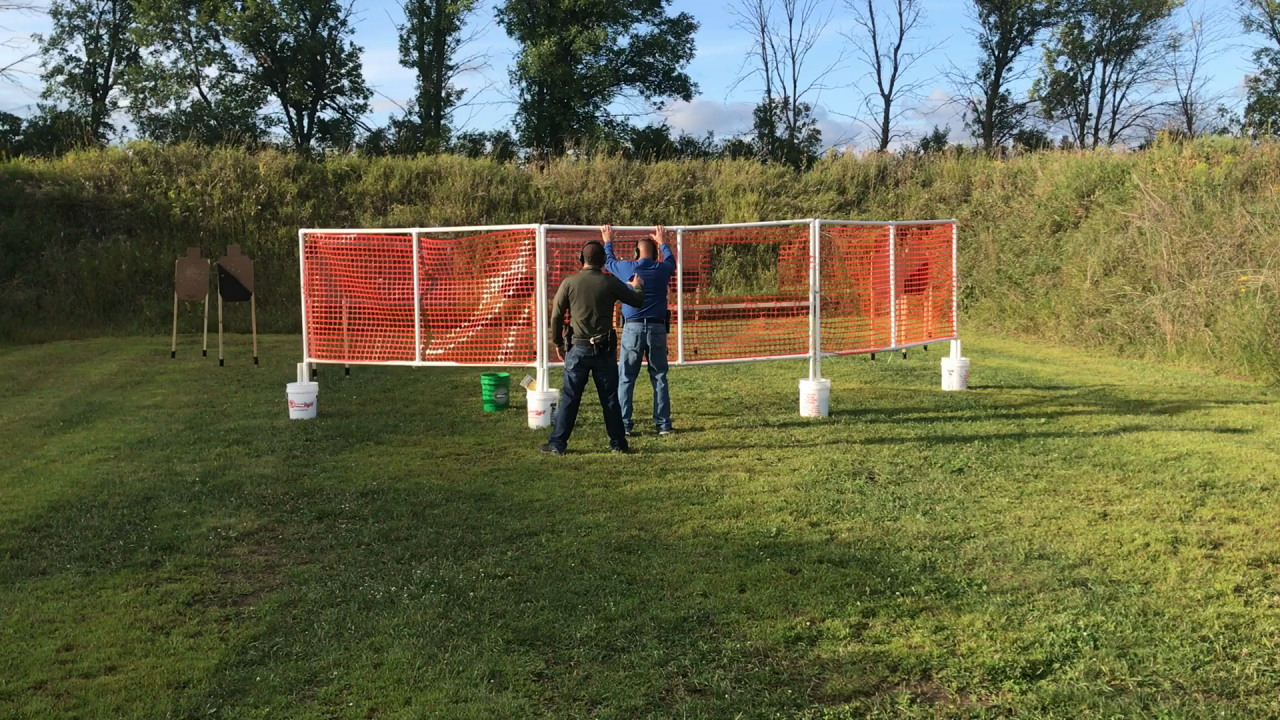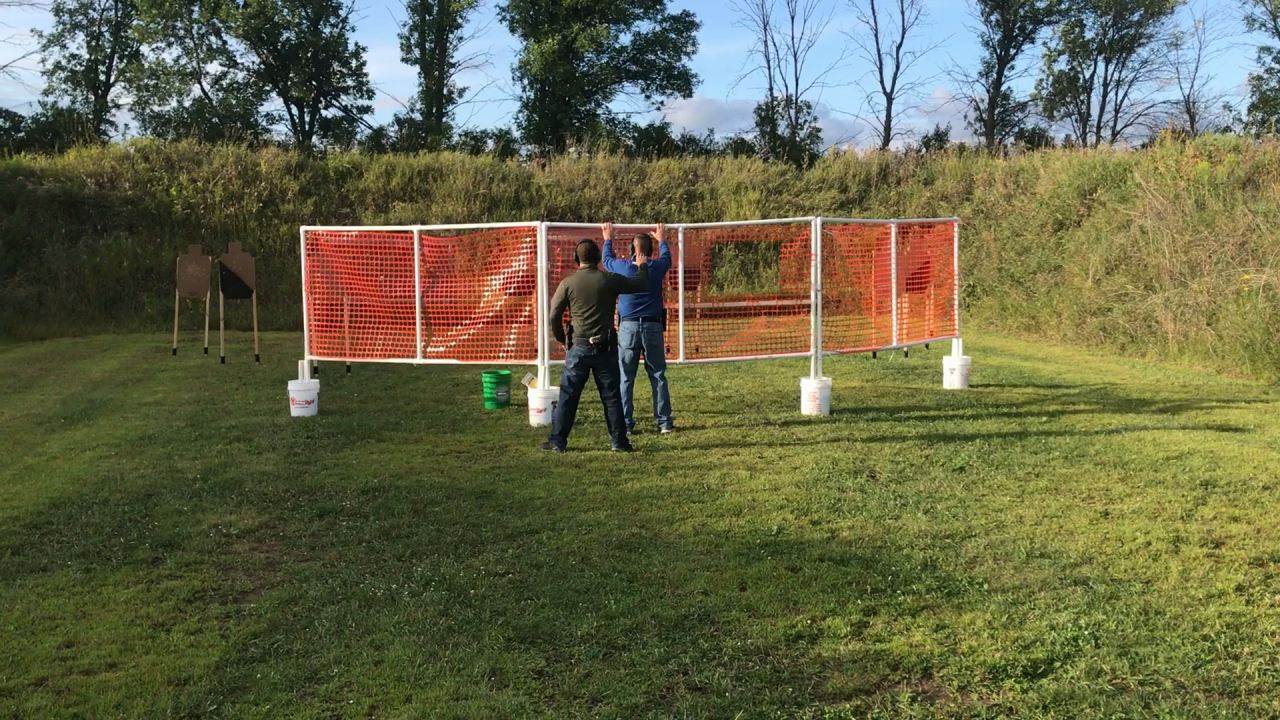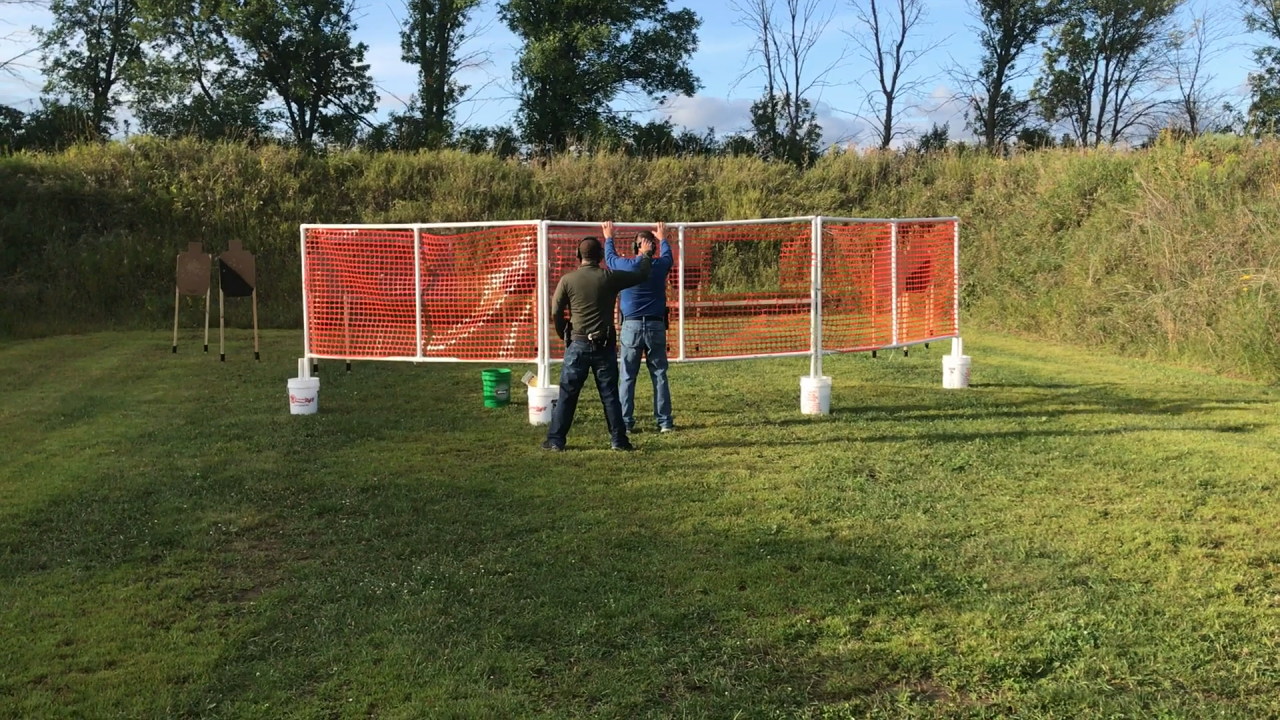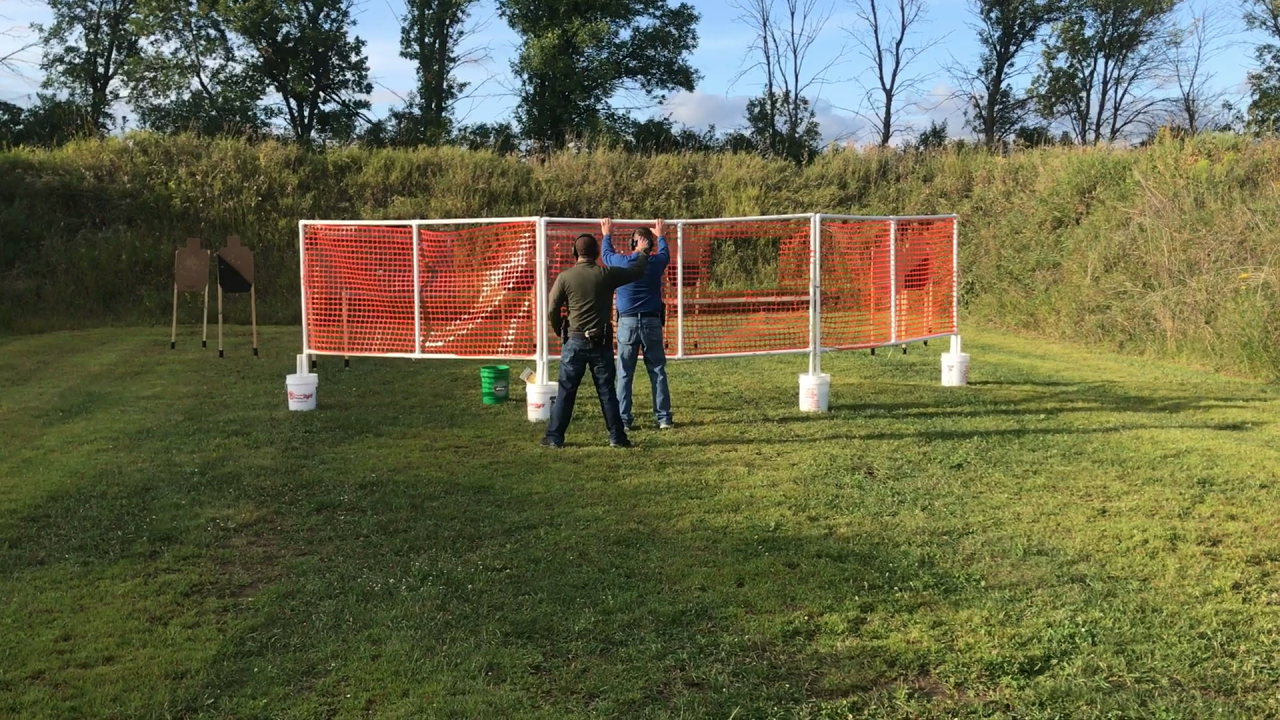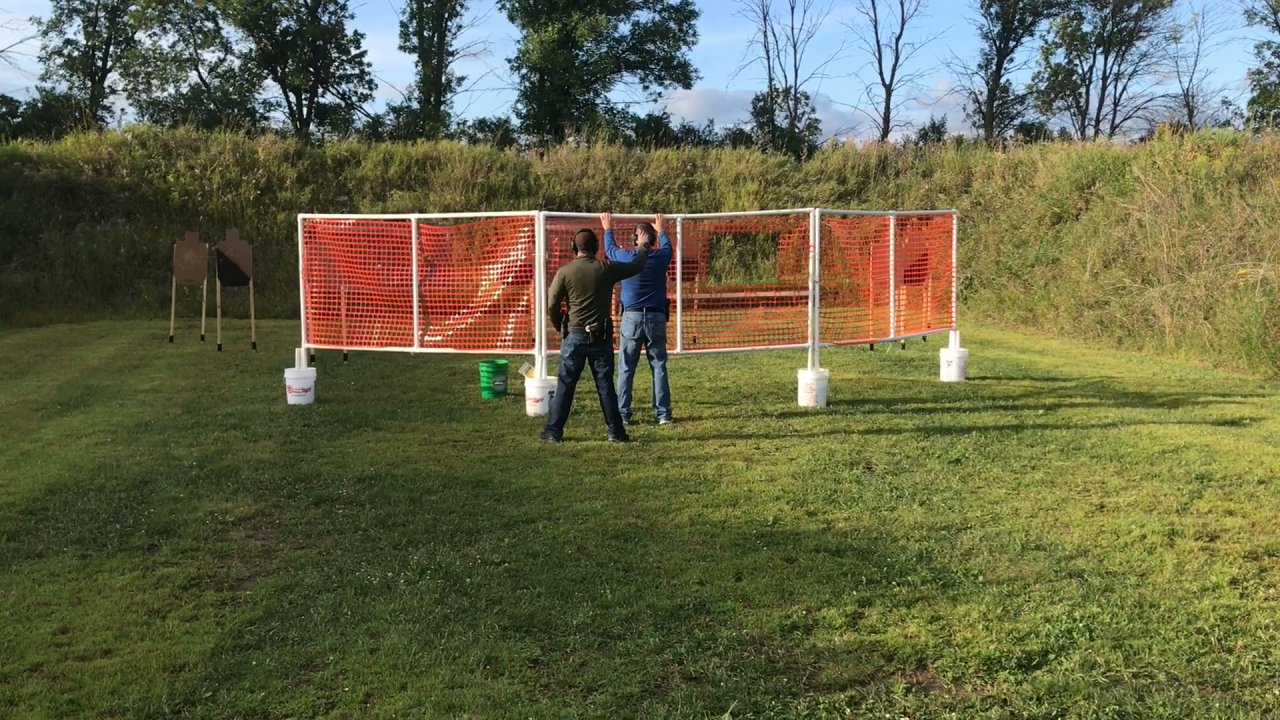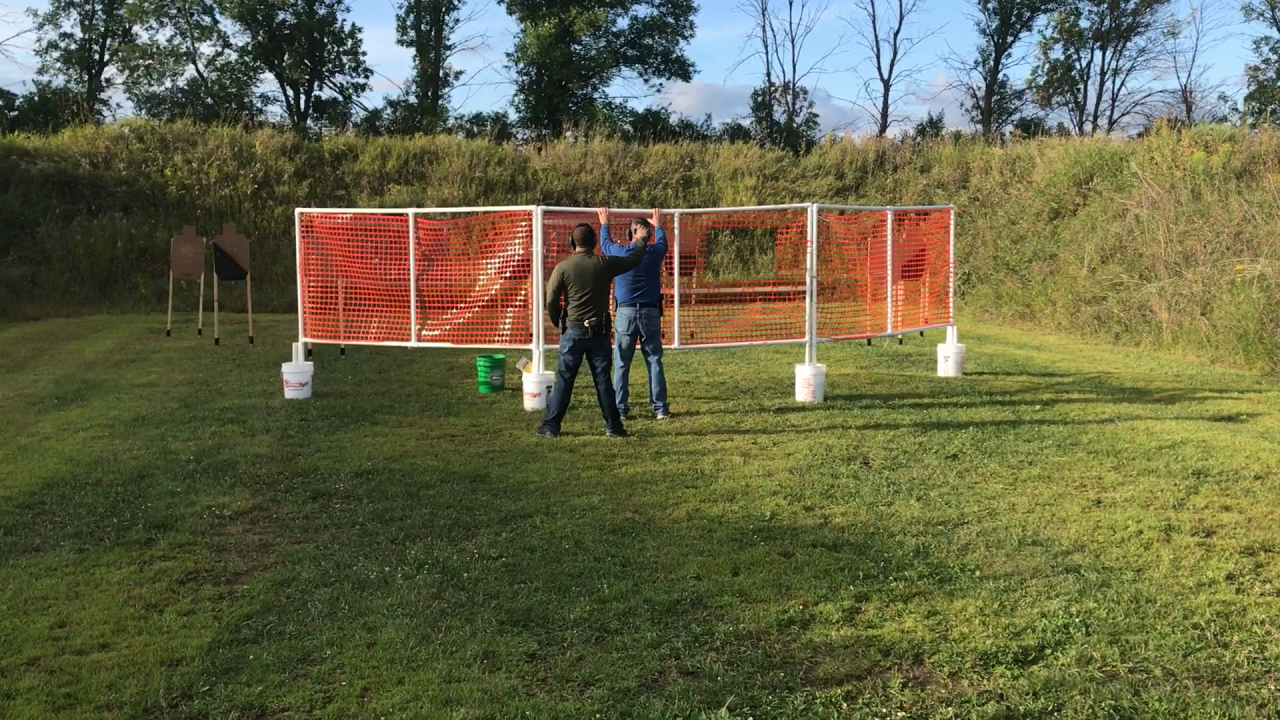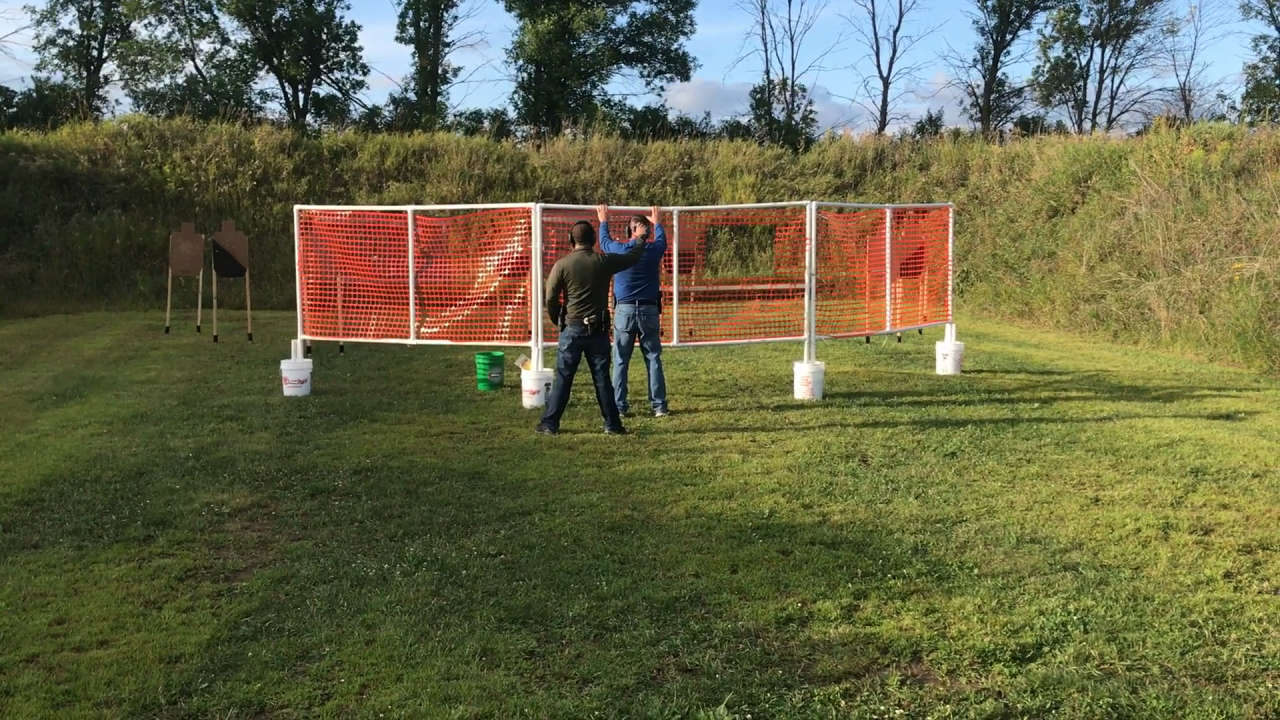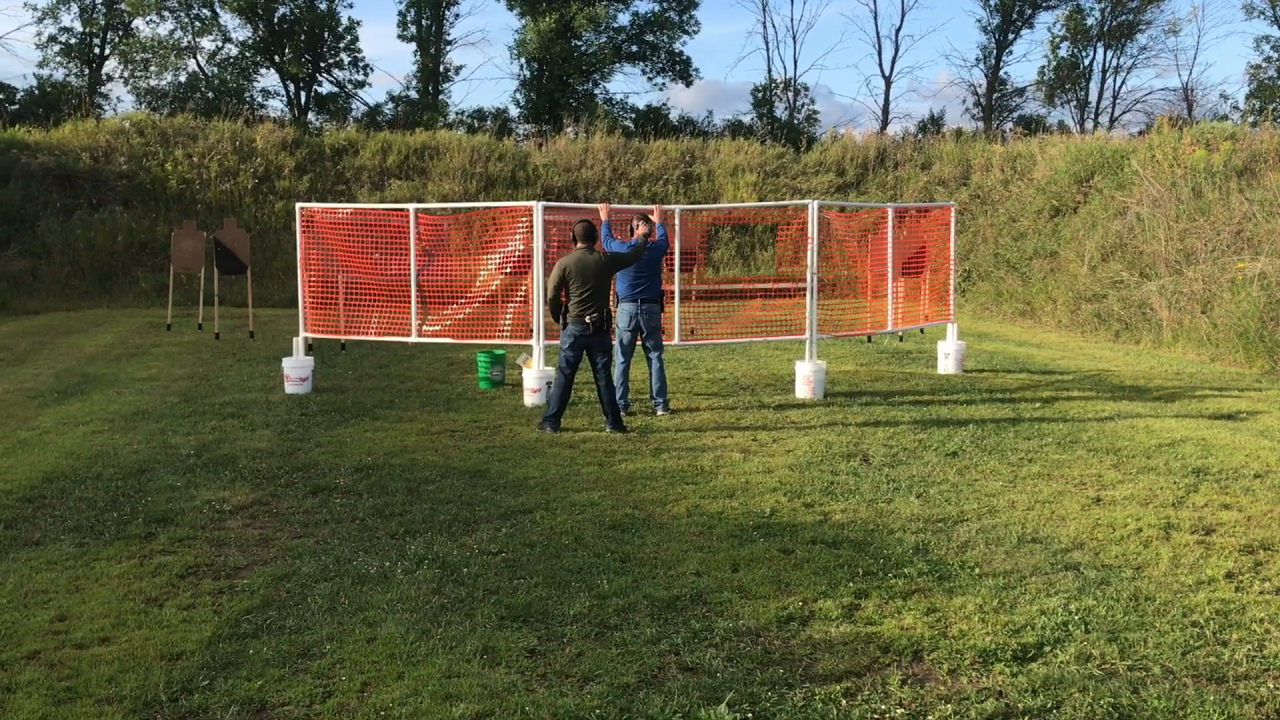
dt=0.4s
person 1, frame 1
left shoulder: (569, 283)
right shoulder: (610, 282)
left elbow: (556, 316)
right elbow: (637, 301)
left wrist: (558, 343)
right wrist: (638, 287)
left hip: (578, 348)
right hip: (604, 349)
left knee: (569, 398)
right knee: (610, 398)
left ankle: (557, 443)
right ankle: (618, 443)
person 1, frame 2
left shoulder: (568, 283)
right shoulder: (610, 280)
left elbow: (554, 316)
right elbow: (640, 285)
left wrist: (563, 339)
right wrist: (642, 266)
left hip: (579, 347)
right hip: (605, 347)
left knee: (568, 397)
right knee: (611, 396)
left ankle: (557, 441)
right ankle: (619, 441)
person 1, frame 3
left shoulder: (568, 279)
right shoulder: (610, 277)
left elbow: (556, 312)
right elbow: (641, 274)
left wrist: (564, 335)
right wrist: (646, 254)
left hip: (577, 344)
right hip: (604, 345)
left knee: (567, 394)
right knee: (610, 395)
left ankle: (556, 440)
right ankle: (618, 440)
person 1, frame 4
left shoulder: (565, 277)
right shoulder: (607, 274)
left elbow: (552, 310)
right elbow: (637, 271)
left wrist: (560, 332)
right wrist: (643, 252)
left hip: (574, 341)
right hip: (601, 342)
left knee: (565, 392)
right knee: (607, 391)
left ankle: (555, 437)
right ankle: (617, 437)
person 1, frame 5
left shoulder: (564, 271)
right shoulder: (606, 269)
left elbow: (552, 305)
right elbow: (637, 265)
left wrist: (560, 327)
right wrist: (644, 246)
left hip: (574, 336)
right hip: (601, 336)
left knee: (565, 386)
right knee: (605, 386)
left ankle: (553, 431)
right ankle: (615, 431)
person 1, frame 6
left shoulder: (563, 267)
right shoulder: (605, 264)
left elbow: (551, 300)
right elbow: (634, 259)
left wrist: (558, 322)
right wrist: (641, 242)
left hip: (573, 331)
right hip: (599, 332)
left knee: (563, 381)
right knee: (603, 381)
left ankle: (551, 426)
right ankle: (613, 426)
person 1, frame 7
left shoulder: (562, 264)
right shoulder: (604, 261)
left elbow: (550, 298)
right elbow: (633, 256)
left wrist: (557, 320)
right wrist: (641, 238)
left hip: (572, 328)
right hip: (598, 329)
left knee: (562, 378)
right knee: (602, 378)
left ankle: (550, 423)
right ankle: (612, 424)
person 1, frame 8
left shoulder: (564, 263)
right shoulder: (606, 260)
left elbow: (551, 296)
right elbow: (635, 254)
left wrist: (559, 319)
right wrist: (643, 237)
left hip: (573, 327)
right hip: (600, 328)
left knee: (563, 377)
right knee: (603, 377)
left ankle: (551, 422)
right ankle: (613, 422)
person 2, frame 1
left shoulder: (626, 268)
right shoulder: (662, 269)
left elbow: (609, 261)
right elbow: (670, 260)
left wrist: (607, 242)
right wrist: (662, 242)
left hip: (633, 328)
right hip: (657, 327)
left knee: (626, 379)
right knee: (659, 377)
left ankle: (624, 424)
right ankle: (663, 424)
person 2, frame 2
left shoulder: (622, 267)
right shoulder: (657, 267)
left elbow: (606, 259)
right elbow: (666, 257)
left wrist: (607, 240)
right wrist: (661, 240)
left hip: (628, 326)
right hip: (653, 326)
left knee: (626, 378)
right knee: (658, 376)
left ankle: (625, 424)
right ankle: (664, 422)
person 2, frame 3
left shoulder: (625, 265)
right shoulder: (661, 265)
left elbow: (610, 257)
right elbow: (667, 255)
left wrist: (609, 238)
right wrist: (662, 238)
left hip: (631, 325)
right hip: (655, 325)
left knee: (627, 377)
right knee: (659, 375)
left ankle: (625, 422)
right ankle: (664, 421)
person 2, frame 4
left shoulder: (621, 261)
right shoulder: (657, 262)
left elbow: (606, 254)
right elbow: (665, 252)
left wrist: (606, 235)
right wrist: (660, 235)
left hip: (627, 322)
right hip: (652, 321)
left knee: (625, 374)
right knee: (658, 371)
left ankle: (624, 419)
right ankle: (664, 417)
person 2, frame 5
left shoulder: (626, 256)
right shoulder: (661, 257)
left elbow: (610, 248)
right elbow: (667, 246)
left wrist: (607, 229)
right wrist: (661, 230)
left hip: (632, 317)
right hip: (656, 317)
left knee: (626, 369)
right knee: (659, 367)
left ankle: (623, 414)
right ankle: (663, 413)
person 2, frame 6
left shoulder: (620, 252)
right shoulder: (655, 252)
left elbow: (605, 243)
right elbow: (663, 242)
left wrist: (604, 224)
right wrist: (657, 225)
left hip: (626, 312)
right hip: (650, 312)
left knee: (622, 364)
right knee: (655, 362)
left ankle: (620, 409)
right ankle: (660, 408)
person 2, frame 7
left shoulder: (619, 250)
right shoulder: (654, 249)
left elbow: (604, 240)
right elbow: (661, 239)
left wrist: (603, 221)
right wrist: (657, 223)
left hip: (624, 310)
right hip: (649, 309)
left knee: (620, 361)
right knee: (653, 359)
left ankle: (619, 406)
right ankle: (659, 405)
person 2, frame 8
left shoulder: (621, 248)
right shoulder: (657, 248)
left elbow: (606, 240)
right elbow: (664, 238)
left wrist: (605, 220)
right wrist: (659, 221)
left hip: (627, 308)
right hip: (651, 308)
left knee: (622, 360)
right knee: (655, 358)
left ankle: (620, 405)
right ankle: (660, 404)
